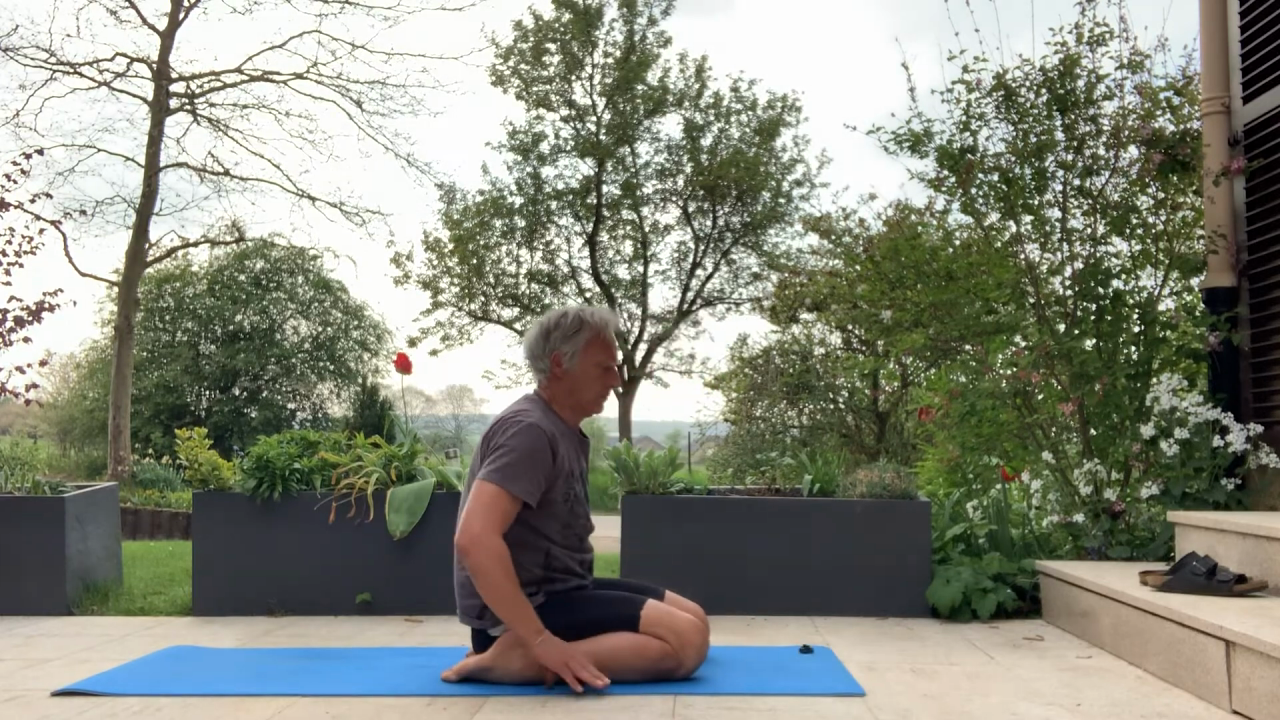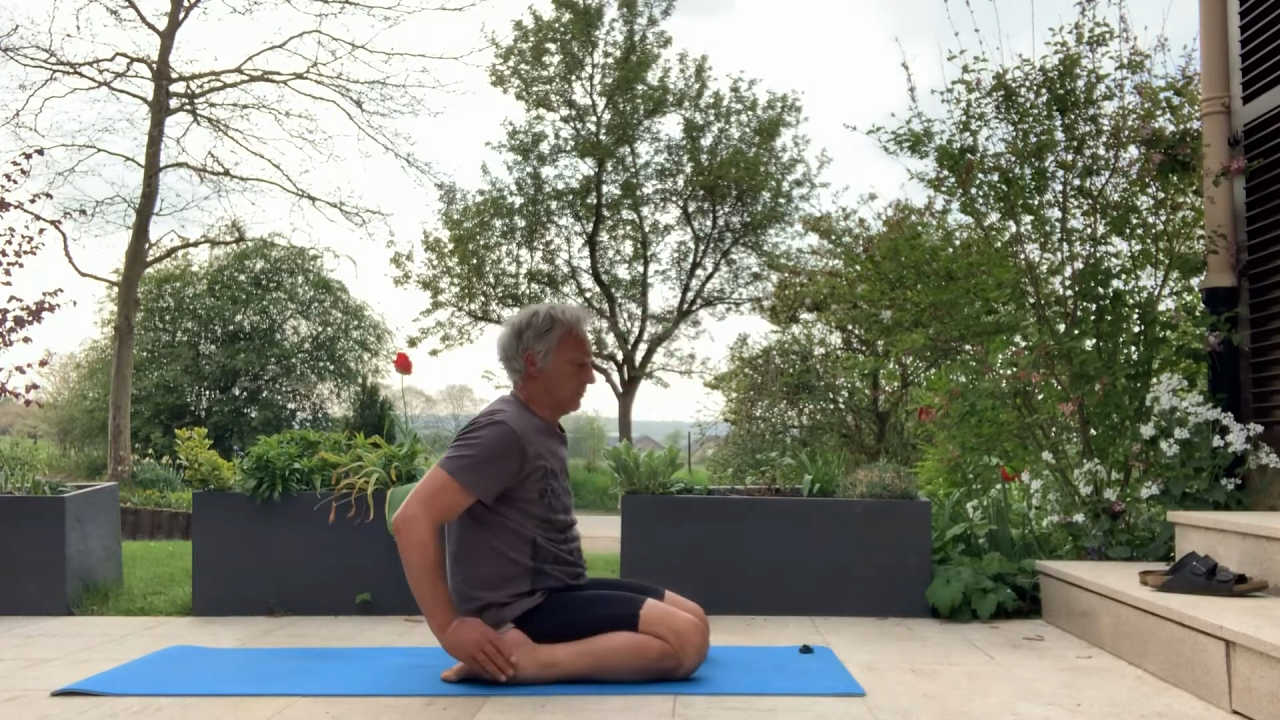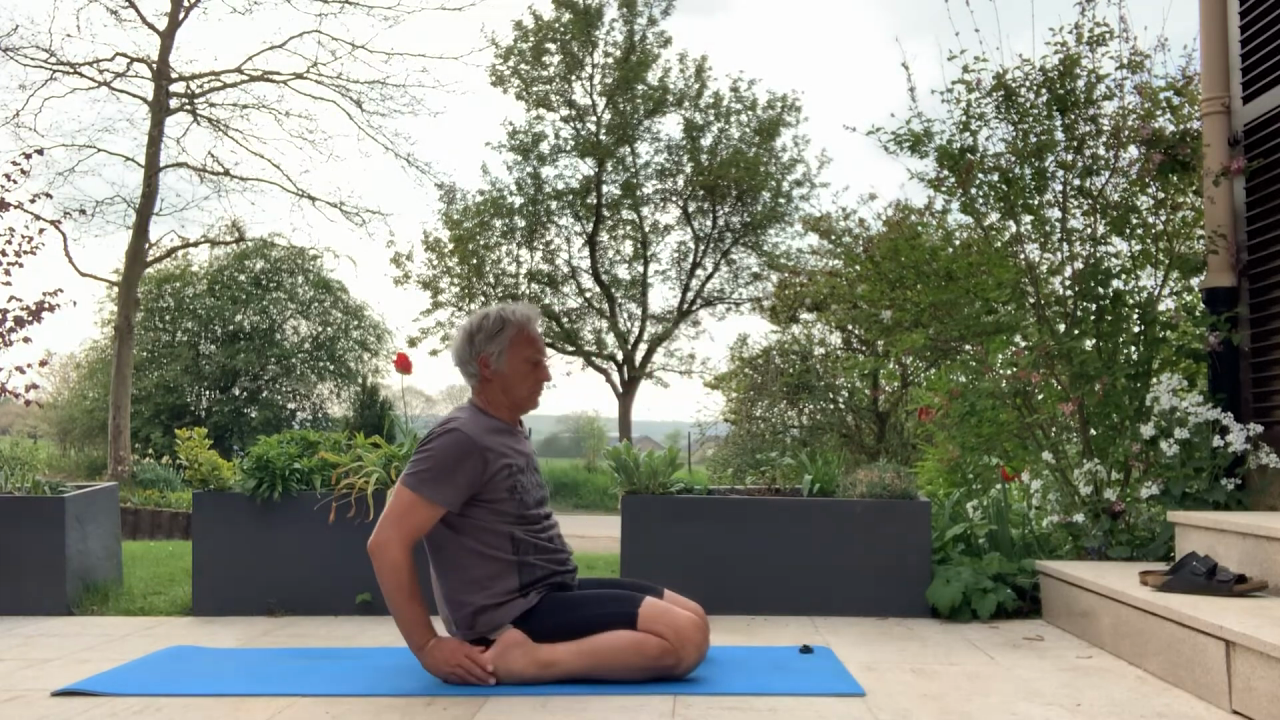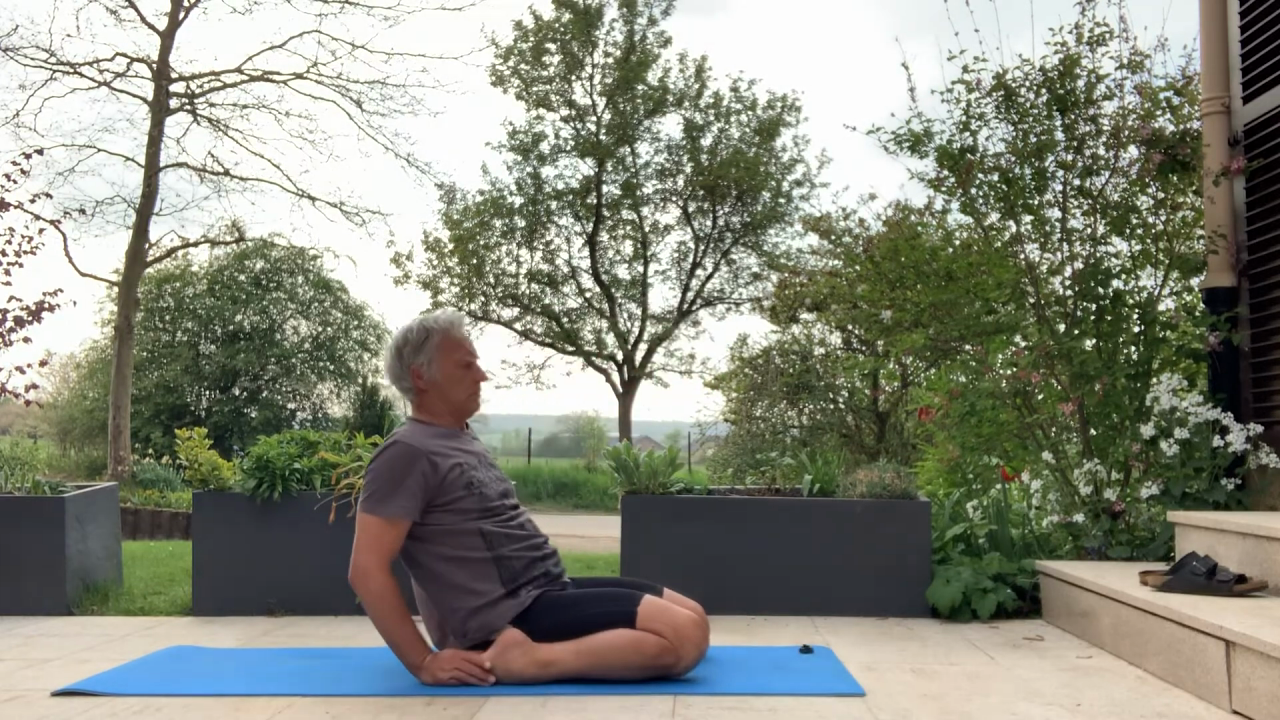
dt=0.4s
person 1, frame 1
left shoulder: (564, 430)
right shoulder: (530, 432)
right elbow: (474, 539)
right wrist: (535, 640)
left hip: (559, 593)
right hip: (525, 610)
left knee: (694, 619)
right knee: (686, 641)
left ankle: (522, 652)
right ankle: (515, 658)
person 1, frame 2
left shoulder: (545, 429)
right shoulder: (504, 433)
right elbow: (412, 521)
right wrist: (449, 628)
left hip: (556, 595)
right hip: (520, 615)
left knee: (693, 619)
right knee: (686, 640)
right ankle: (518, 657)
person 1, frame 3
left shoulder: (509, 431)
right shoulder: (462, 441)
right elbow: (387, 544)
right wrist: (428, 648)
left hip: (552, 594)
right hip: (516, 617)
left knee: (693, 618)
right knee: (686, 639)
right ankle: (520, 660)
person 1, frame 4
left shoulder: (461, 439)
right shoulder: (408, 454)
right elbow: (367, 571)
right wrist: (423, 661)
left hip: (548, 591)
right hip: (513, 618)
left knee: (692, 617)
right knee: (684, 637)
right ankle: (521, 659)
